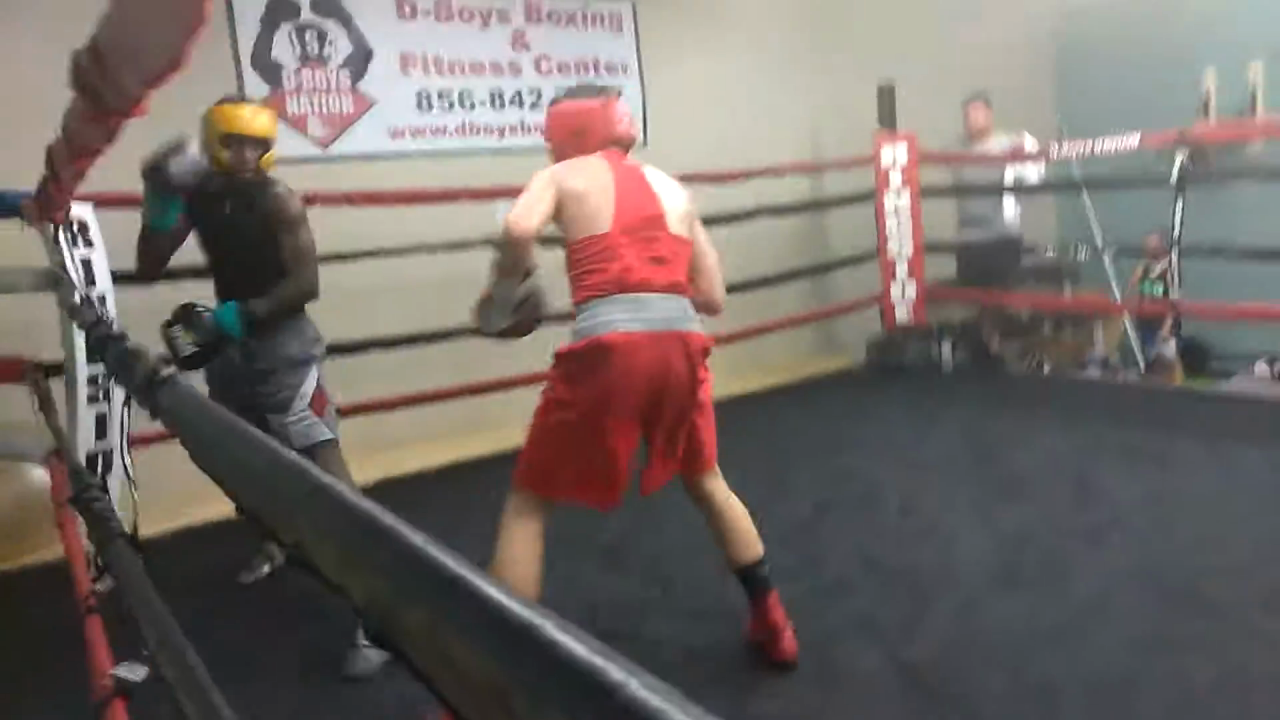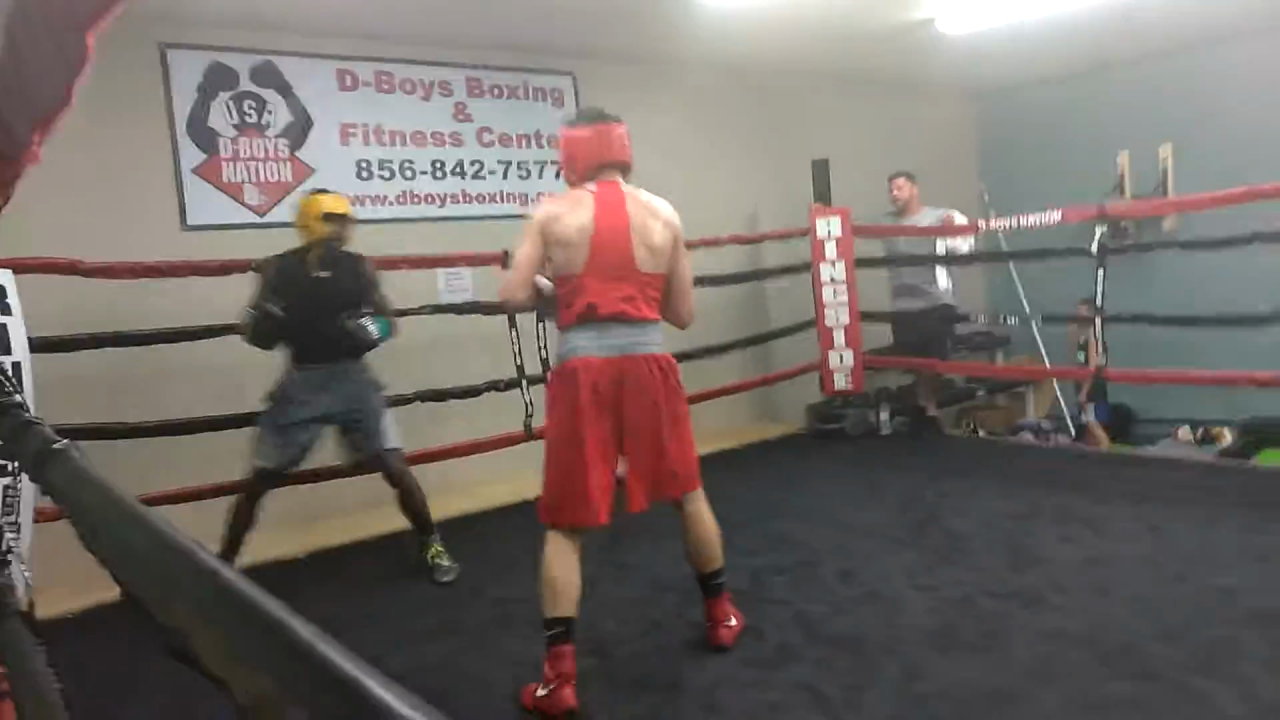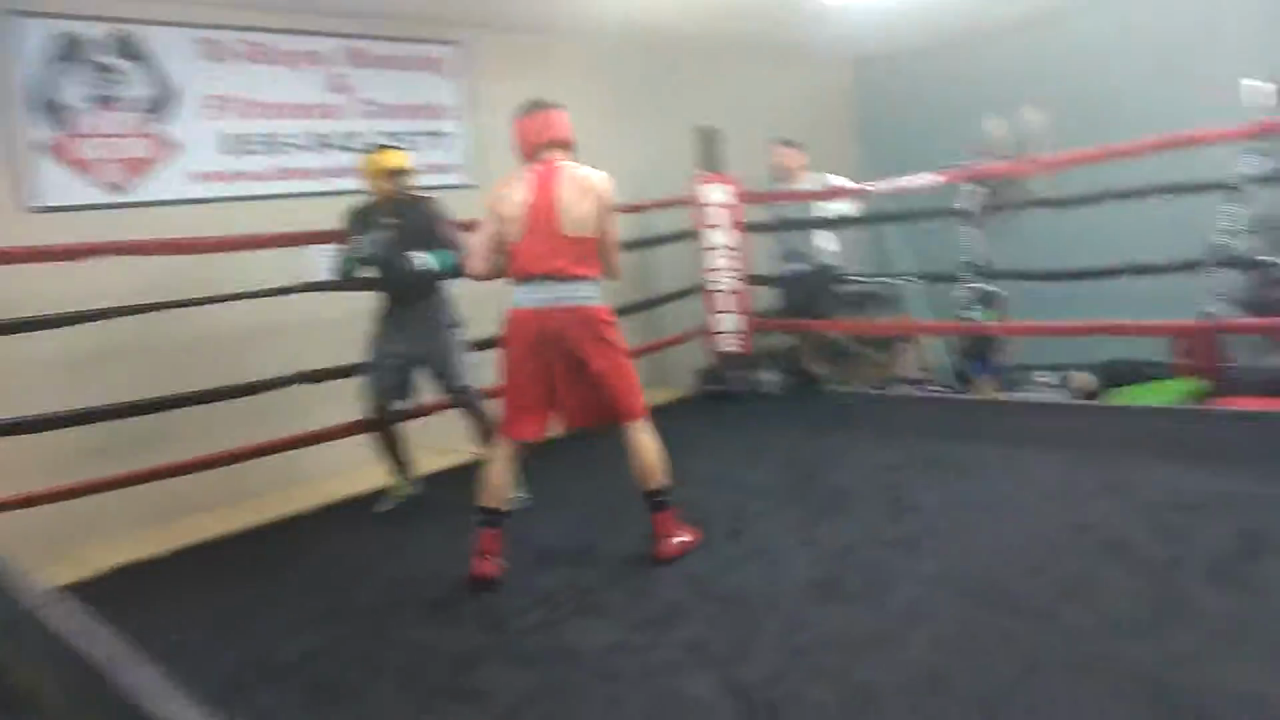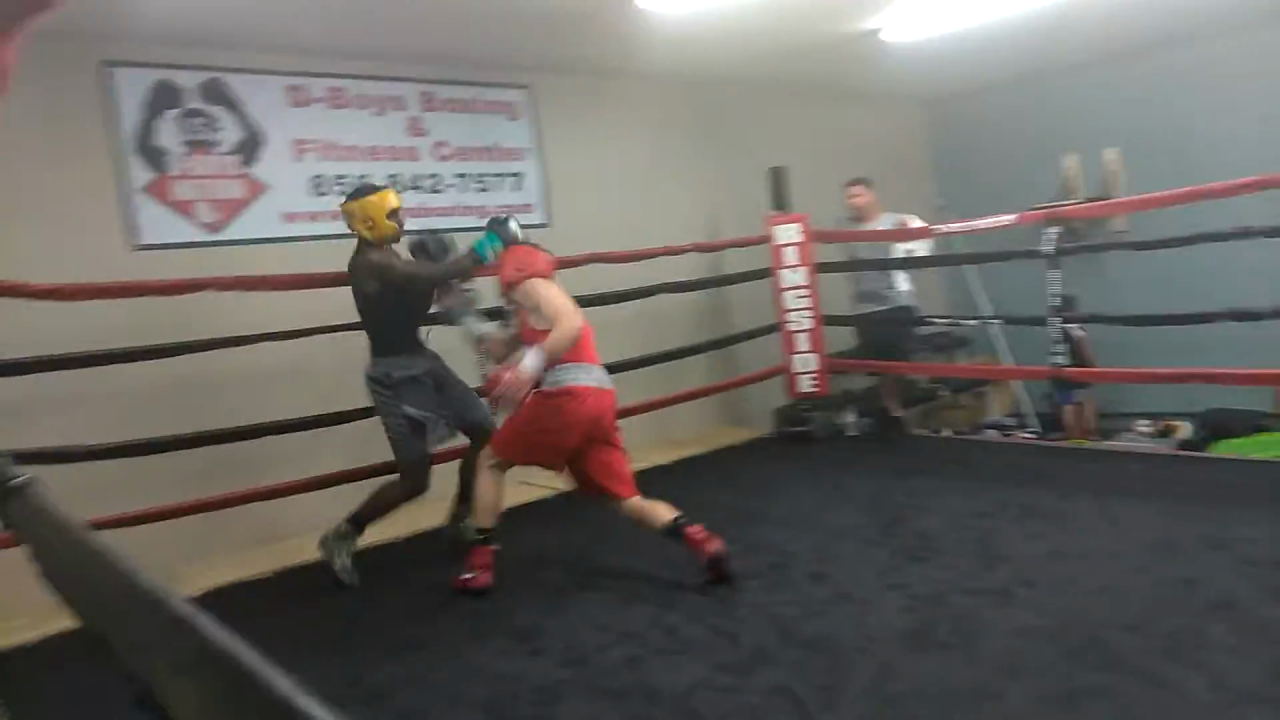
dt=1s
person 1, frame 1
left shoulder: (563, 177)
right shoulder: (673, 189)
left elbow: (517, 230)
right elbow: (712, 297)
left wrist: (505, 290)
left hip: (608, 349)
right hip: (681, 342)
left knee: (527, 506)
right knee: (706, 482)
right ankle: (772, 623)
person 1, frame 2
left shoulder: (552, 212)
right shoulder: (663, 213)
left elbow: (514, 296)
right elbow: (683, 313)
left hip: (583, 370)
right hip: (648, 364)
left knee: (565, 524)
right knee: (689, 494)
right ankle: (720, 614)
person 1, frame 3
left shoulder: (505, 192)
right shoulder: (595, 182)
left elbow: (478, 266)
right elbow: (612, 267)
left hip: (527, 316)
right hip: (582, 312)
left knee: (510, 436)
right knee: (634, 419)
left ankle: (486, 550)
right ankle: (667, 530)
person 1, frame 4
left shoulder: (532, 289)
right shoulder: (544, 294)
left elbow: (571, 324)
right elbow: (504, 350)
left wrist: (531, 364)
left hip: (566, 396)
right hip: (599, 397)
left knee: (492, 463)
right knee: (626, 497)
left ankle: (480, 564)
right ankle: (702, 541)
person 2, frame 1
left shoulder: (278, 198)
right shoulder: (199, 192)
left elbow: (305, 283)
right elbow: (148, 267)
left wrist: (229, 317)
right wrist: (162, 194)
left hip: (282, 343)
right hip: (233, 347)
left knee: (322, 471)
right ankle: (271, 544)
person 2, frame 2
left shoulder: (358, 268)
right shoulder: (278, 269)
left elbow: (385, 316)
right elbow: (258, 335)
left wrist: (374, 328)
right wrist: (259, 324)
left hip: (348, 379)
right hip: (303, 380)
left knee: (395, 468)
right knee: (260, 479)
left ankle: (432, 545)
right ankle: (224, 567)
person 2, frame 3
left shoulder: (425, 208)
right shoulder: (359, 220)
left elbow: (461, 253)
right elbow: (346, 274)
left wrist: (436, 262)
right wrist: (359, 255)
left hip: (433, 311)
right hip: (396, 316)
left knee: (467, 397)
right knee: (381, 410)
right ankle: (404, 479)
person 2, frame 4
left shoulder: (384, 260)
right shoulder: (375, 263)
left elbow: (419, 301)
right elbow: (439, 275)
left wrist: (435, 272)
right wrist: (482, 250)
left hip: (417, 361)
right hip: (398, 370)
left knee: (484, 433)
right knee: (416, 479)
left ankle: (464, 520)
right ankle: (342, 538)
person 3, frame 1
left shoulder: (1014, 144)
left elbow: (1032, 179)
left wrist: (1022, 160)
left hip: (1002, 234)
right hip: (969, 236)
left knee: (1000, 292)
left ankle: (997, 344)
right ankle: (987, 343)
person 3, frame 2
left shoulder: (940, 218)
right shoulder: (886, 222)
left elbow: (965, 241)
left hip: (936, 303)
right hip: (903, 306)
left knee: (934, 361)
left ankle: (930, 410)
right ankle: (924, 409)
person 3, frame 3
left shoulder: (823, 183)
right shoulder: (774, 190)
left elbow: (847, 209)
left hip: (819, 266)
right hip: (789, 270)
left knee: (822, 320)
right ankle: (813, 368)
person 3, frame 4
left shoulder: (899, 222)
right shoulder: (847, 228)
left elbow: (922, 249)
left wrist: (910, 237)
left hip: (897, 306)
right hip: (865, 310)
left knee: (899, 364)
left ankle: (897, 411)
right ankle: (892, 412)
